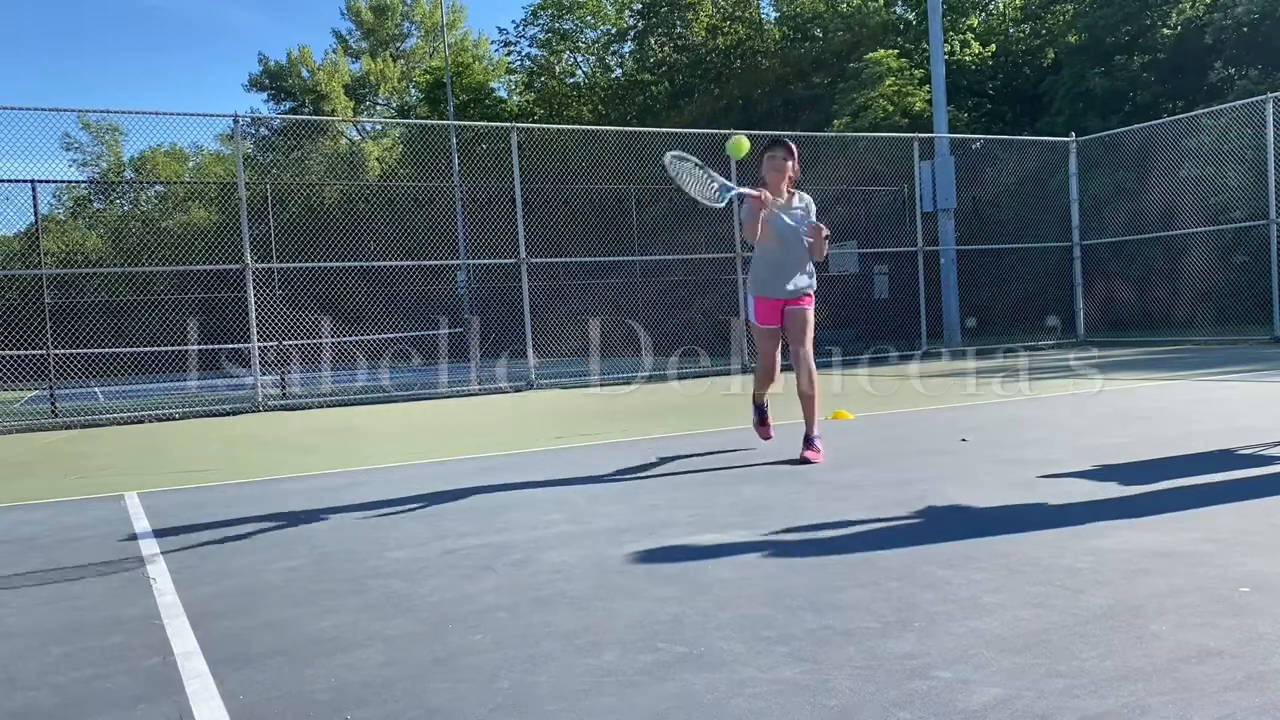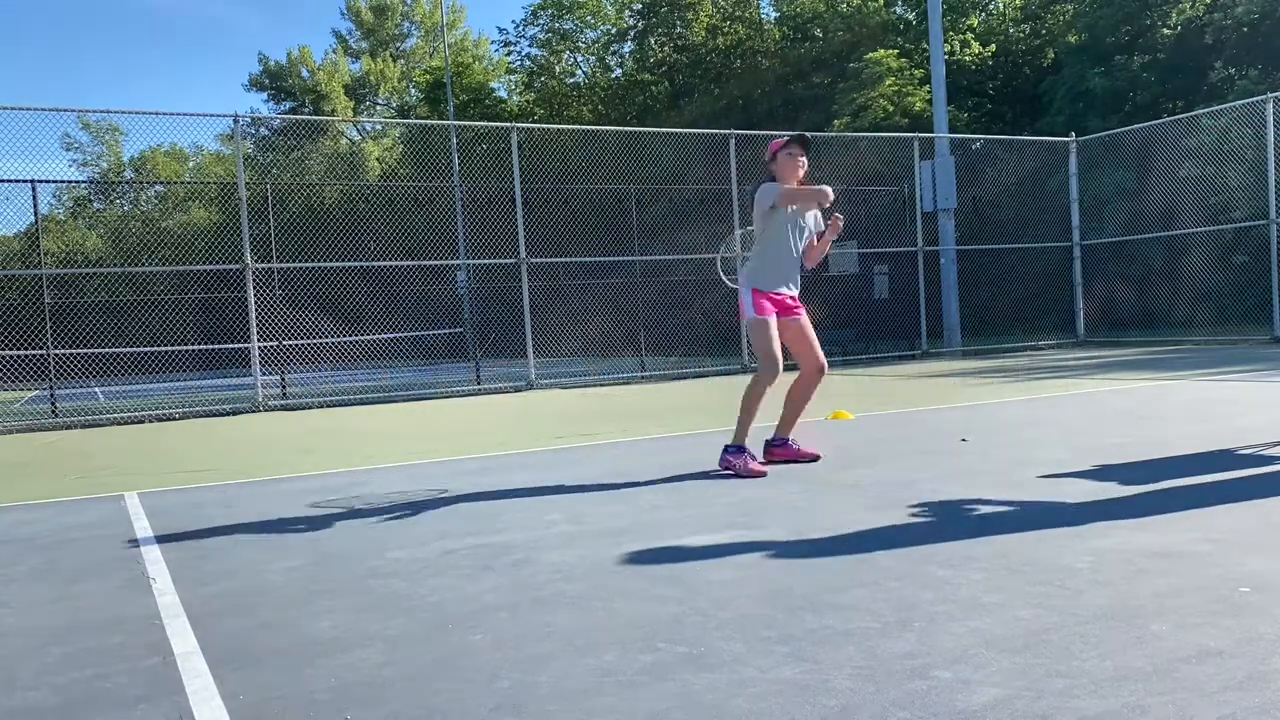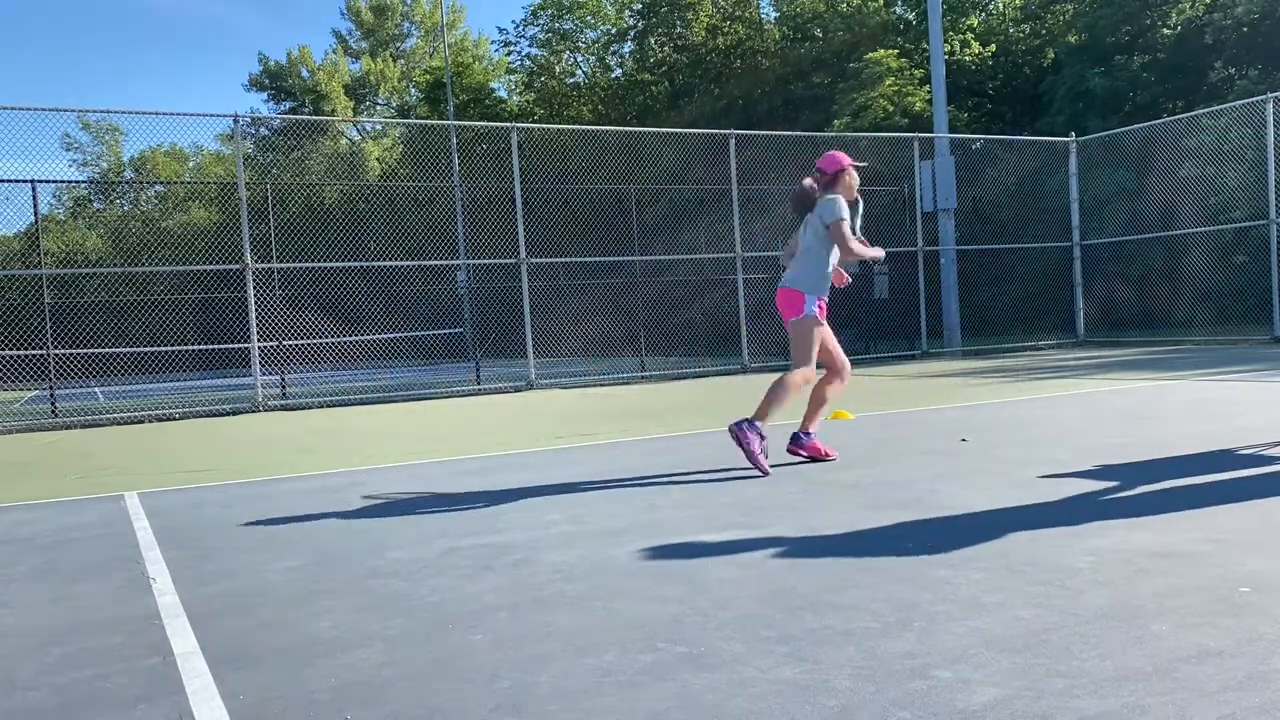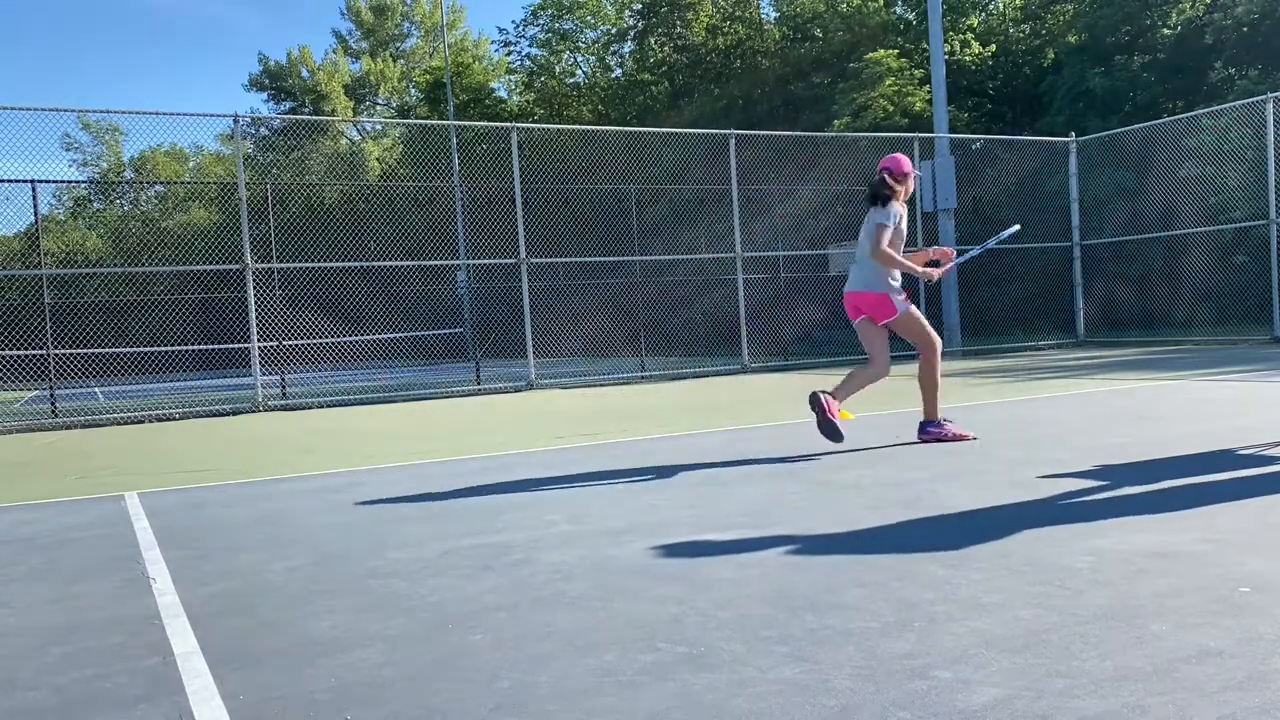
dt=0.3s
person 1, frame 1
left shoulder: (805, 203)
right shoulder: (752, 200)
left elbow: (817, 254)
right elbow: (750, 238)
left wrist: (821, 238)
right wrist: (758, 209)
left hip: (800, 290)
right hip: (764, 293)
left knee: (803, 357)
right knee: (768, 365)
left ankle: (811, 437)
right ankle: (760, 405)
person 1, frame 2
left shoulder: (809, 209)
right shoulder: (768, 193)
left elbow: (809, 260)
right elbow: (819, 194)
left wrist: (829, 234)
right wrist: (825, 194)
left hip: (788, 295)
right hip: (758, 292)
left knee: (816, 366)
right knee: (771, 368)
left ankle: (781, 442)
right ankle: (735, 450)
person 1, frame 3
left shoulder: (817, 208)
right shoulder: (835, 203)
left elbow: (789, 256)
right elbow: (851, 248)
left wrist: (831, 272)
right wrist: (873, 252)
left hip: (799, 294)
right hip: (802, 294)
left knee: (841, 370)
right knee: (805, 370)
left ankle: (805, 436)
right ankle: (751, 428)
person 1, frame 4
left shoulder: (879, 209)
right shoulder: (891, 208)
right elbow: (878, 252)
left wrist: (929, 255)
right wrist: (918, 270)
left hip: (856, 295)
right hip: (880, 292)
left knee: (879, 364)
right knee: (932, 346)
left ankle: (829, 400)
right ankle: (931, 424)
